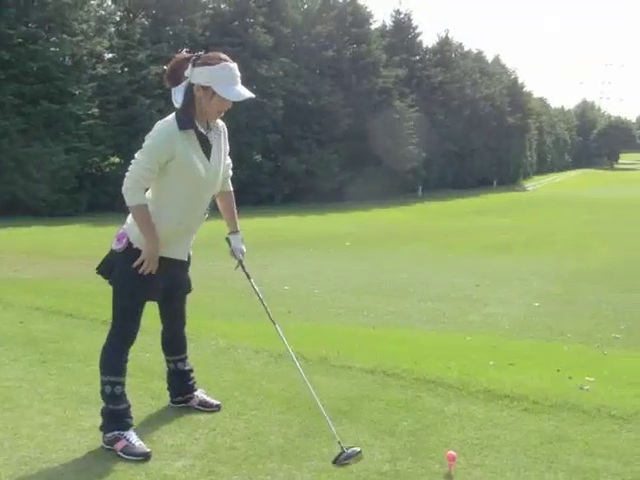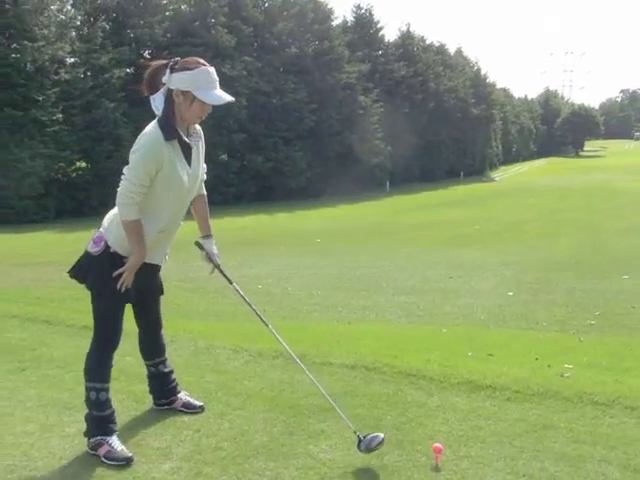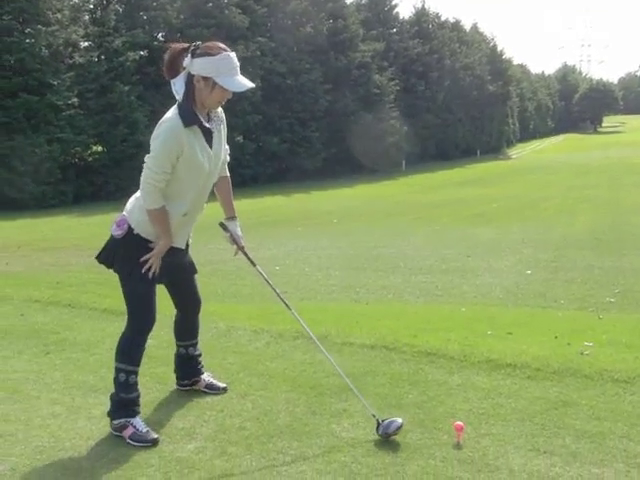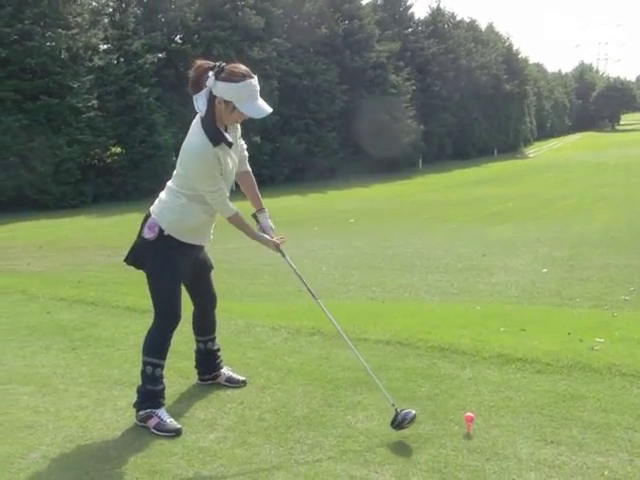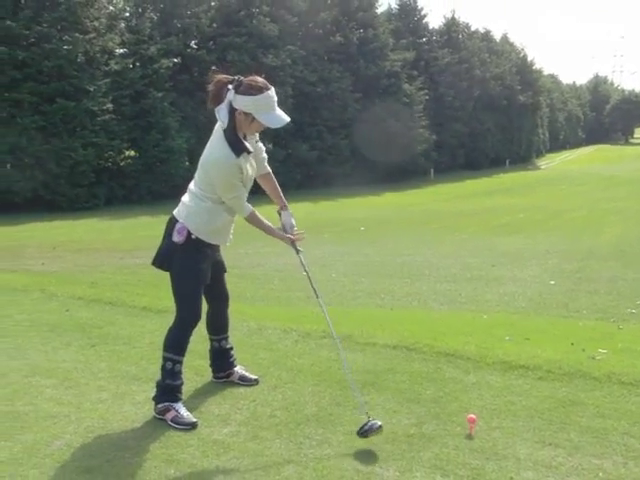
dt=0.5s
person 1, frame 1
left shoulder: (218, 131)
right shoulder: (168, 132)
left elbow: (222, 185)
right elbow: (132, 188)
left wrist: (234, 234)
right wrist: (151, 244)
left hip: (177, 249)
right hip: (142, 248)
left knee: (175, 323)
right knee: (123, 332)
left ankle: (182, 391)
right ankle: (115, 426)
person 1, frame 2
left shoulder: (196, 136)
right shoulder: (154, 142)
left elbow: (197, 190)
right elbow: (127, 202)
left wrist: (207, 240)
right wrist: (136, 256)
left hip: (149, 253)
right hip: (116, 252)
left knee: (151, 326)
right knee: (106, 337)
left ankle: (165, 392)
right ankle: (99, 431)
person 1, frame 3
left shoulder: (216, 118)
right shoulder: (173, 128)
left elbow: (221, 172)
right elbow: (150, 190)
left wrist: (232, 221)
right wrist: (163, 242)
left hip: (174, 237)
right hip: (141, 236)
left knee: (190, 306)
right knee: (142, 320)
left ankle: (189, 375)
right ankle: (123, 413)
person 1, frame 4
left shoulder: (228, 124)
right shoulder: (202, 147)
left elbow: (242, 168)
right elbow: (221, 204)
left wrist: (263, 214)
right wrist: (258, 237)
left hip: (190, 235)
right hip: (166, 235)
left knee: (206, 301)
right knee: (168, 315)
left ankle: (210, 368)
right ankle: (148, 405)
person 1, frame 5
left shoulder: (243, 130)
right shoulder: (224, 158)
left elbow: (262, 170)
right elbow: (240, 207)
left wrist: (285, 211)
right wrist: (277, 233)
left hip: (205, 236)
right hip: (190, 236)
left knee: (219, 301)
right knee: (188, 314)
left ankle: (223, 367)
right ankle: (166, 399)
